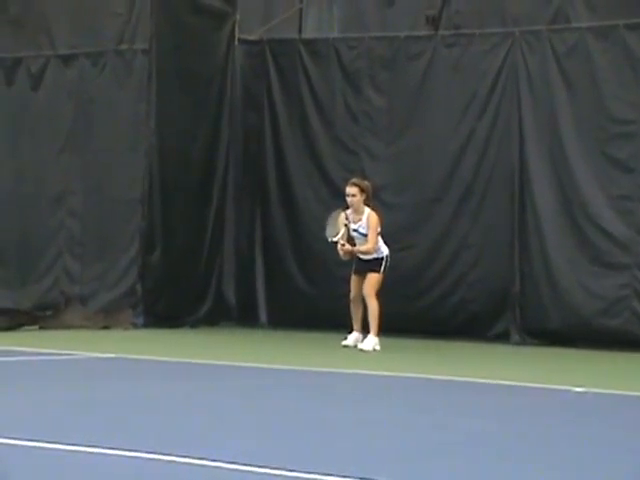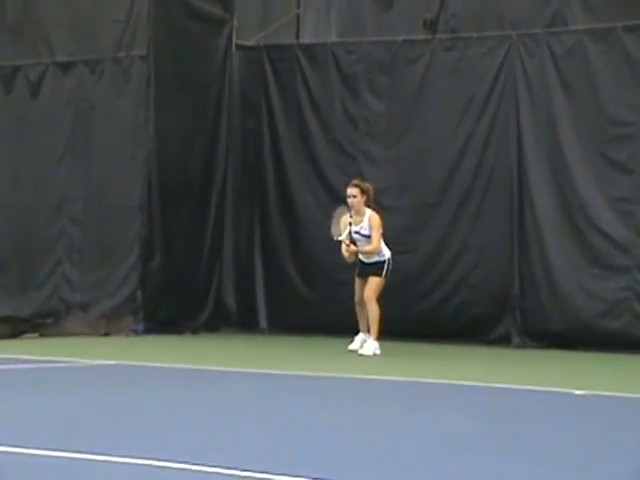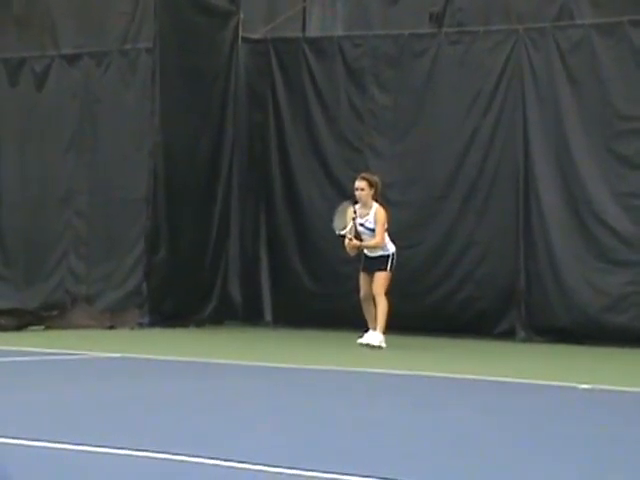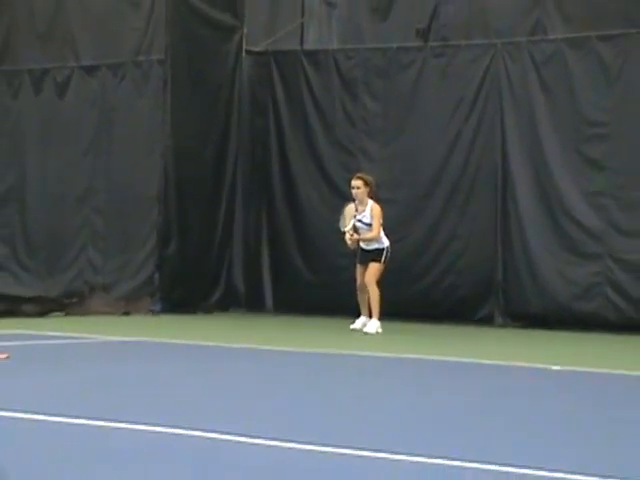
dt=0.4s
person 1, frame 1
left shoulder: (371, 217)
right shoulder: (345, 216)
left elbow: (371, 247)
right elbow: (341, 242)
left wrist: (352, 250)
right wrist: (342, 250)
left hip: (378, 258)
right hip: (361, 258)
left knee: (369, 293)
right knee: (354, 297)
left ankle: (373, 338)
right ankle: (356, 334)
person 1, frame 2
left shoulder: (373, 218)
right shoulder: (346, 219)
left elbow: (376, 247)
right elbow: (344, 244)
left wrist: (356, 250)
right wrist: (347, 252)
left hip: (380, 261)
right hip: (363, 261)
left knee: (369, 297)
right knee: (359, 300)
left ankle: (373, 342)
right ankle: (363, 335)
person 1, frame 3
left shoulder: (379, 212)
right shoulder: (353, 211)
left elbow: (379, 241)
right elbow: (350, 236)
left wrist: (359, 245)
right wrist: (350, 245)
left hip: (385, 255)
right hip: (368, 256)
left knee: (378, 291)
right knee: (364, 295)
left ankle: (379, 335)
right ankle: (372, 331)
person 1, frame 4
left shoulder: (374, 208)
right shoulder: (351, 208)
left elbow: (376, 234)
right elbow: (348, 231)
left wrist: (358, 238)
right wrist: (350, 239)
left hip: (379, 248)
right hip: (364, 249)
left knee: (369, 281)
right knee: (360, 284)
left ankle: (375, 321)
right ankle: (364, 318)
